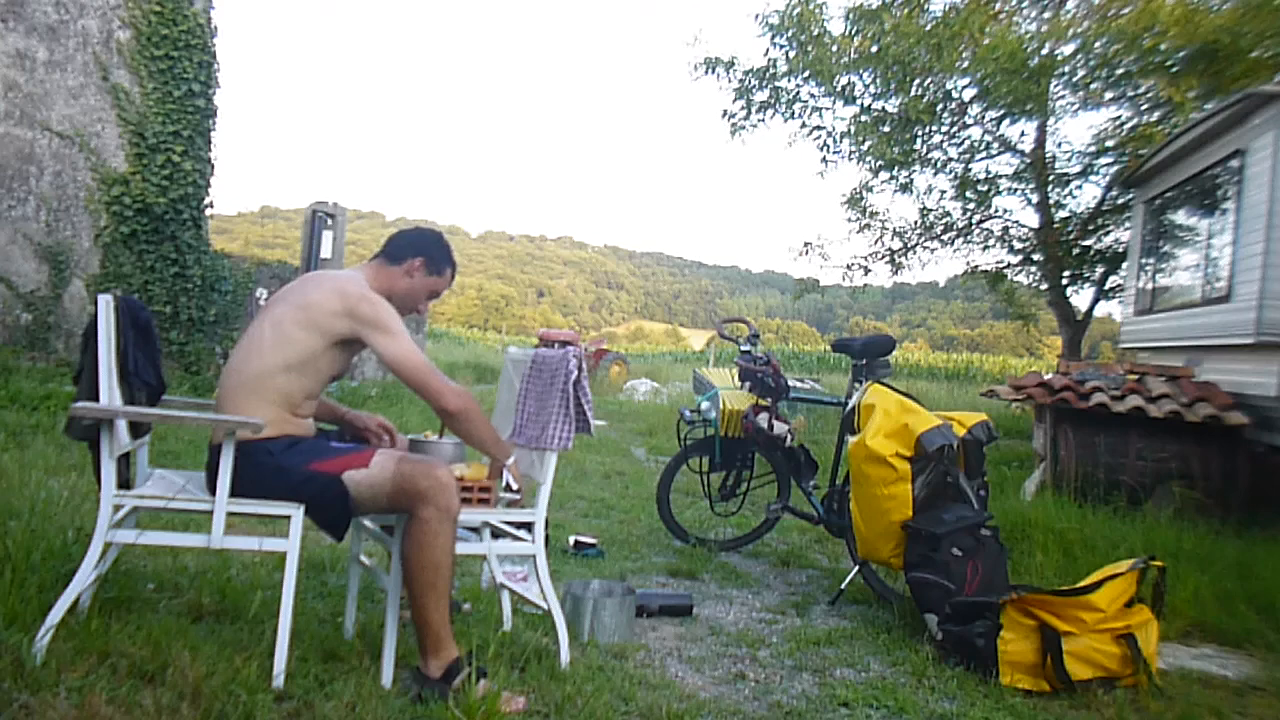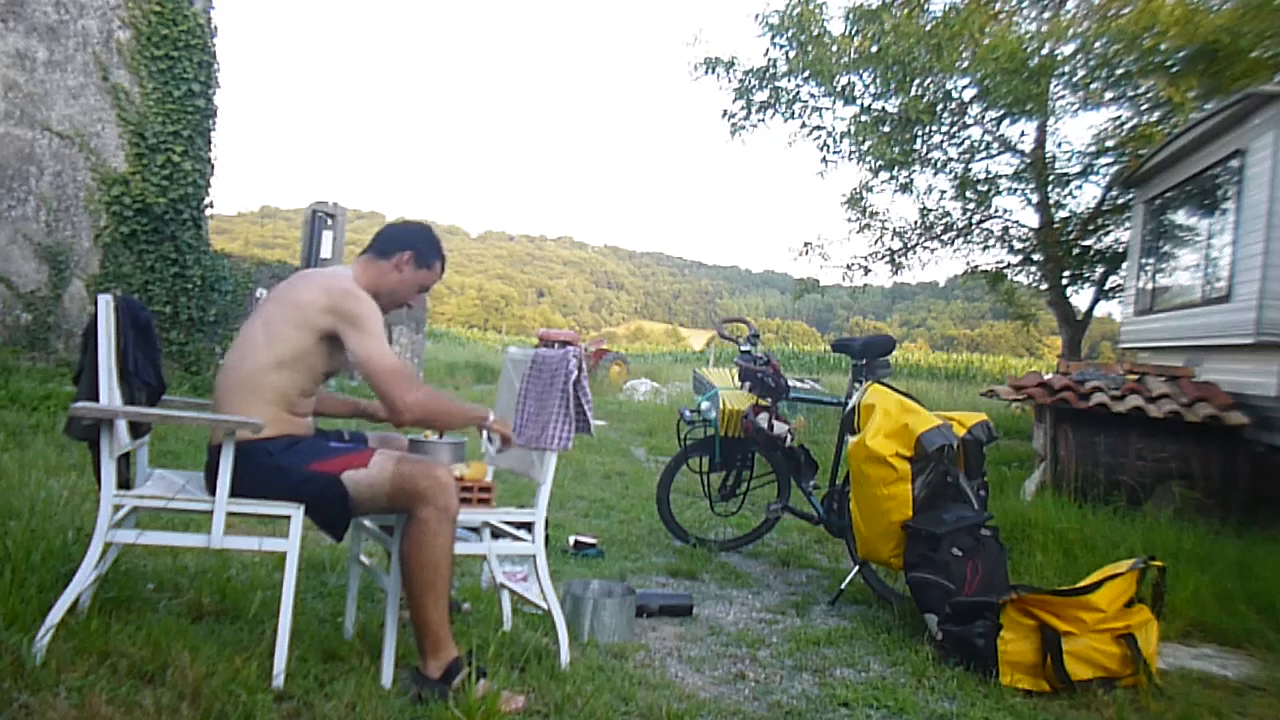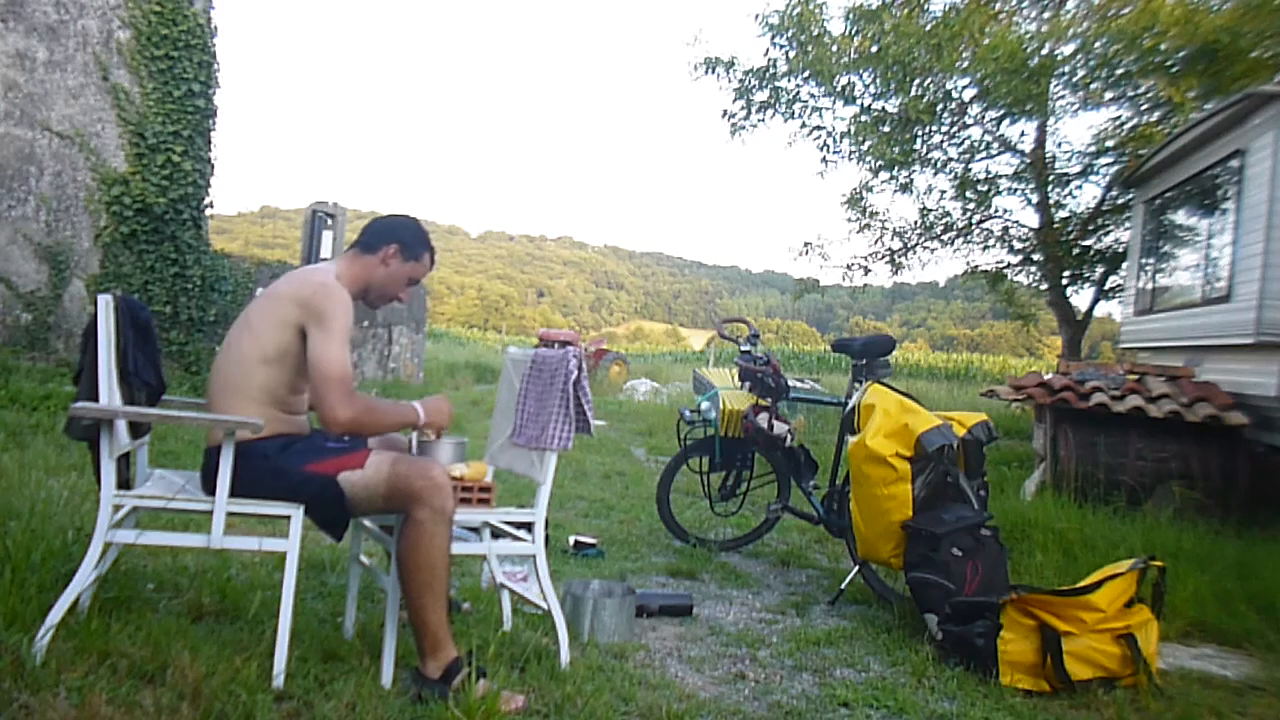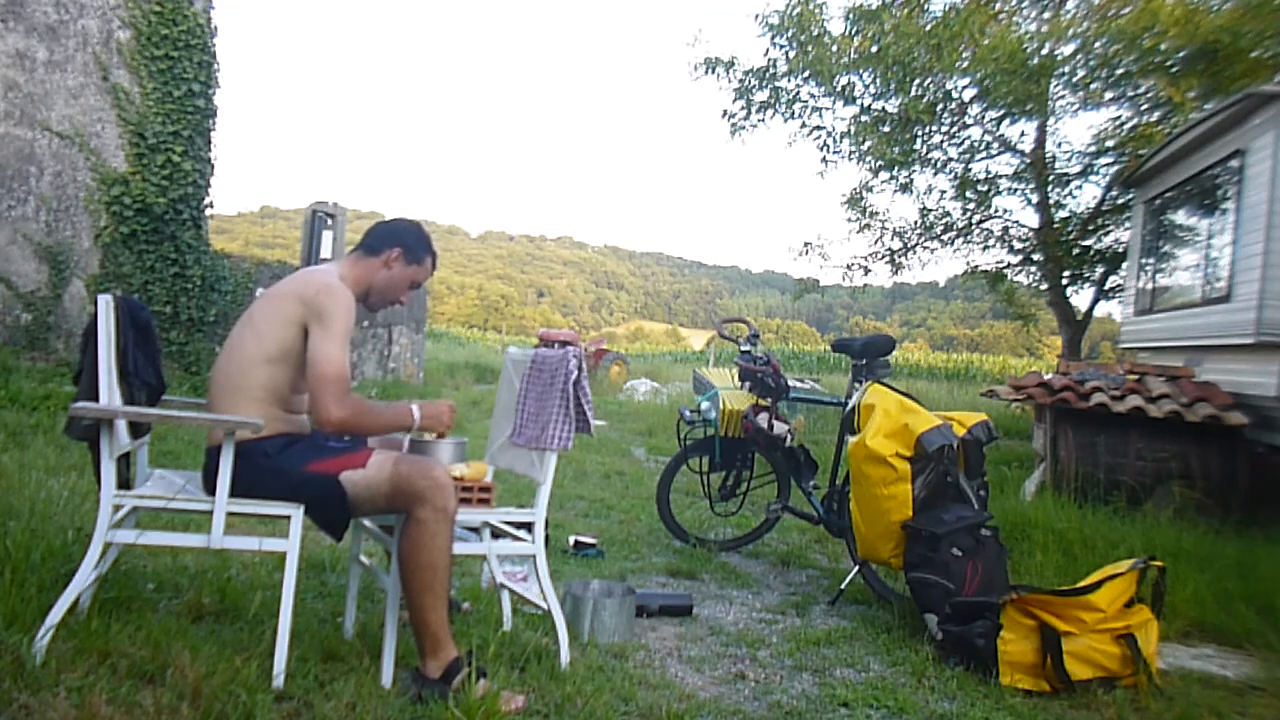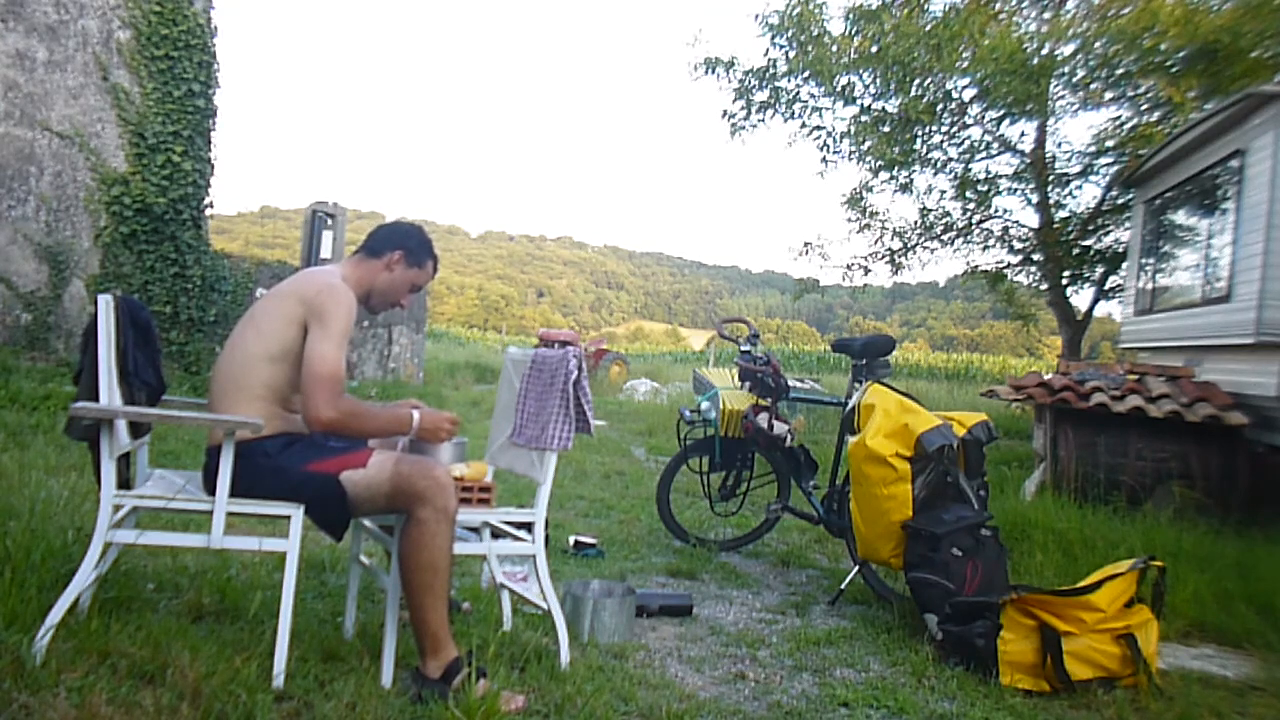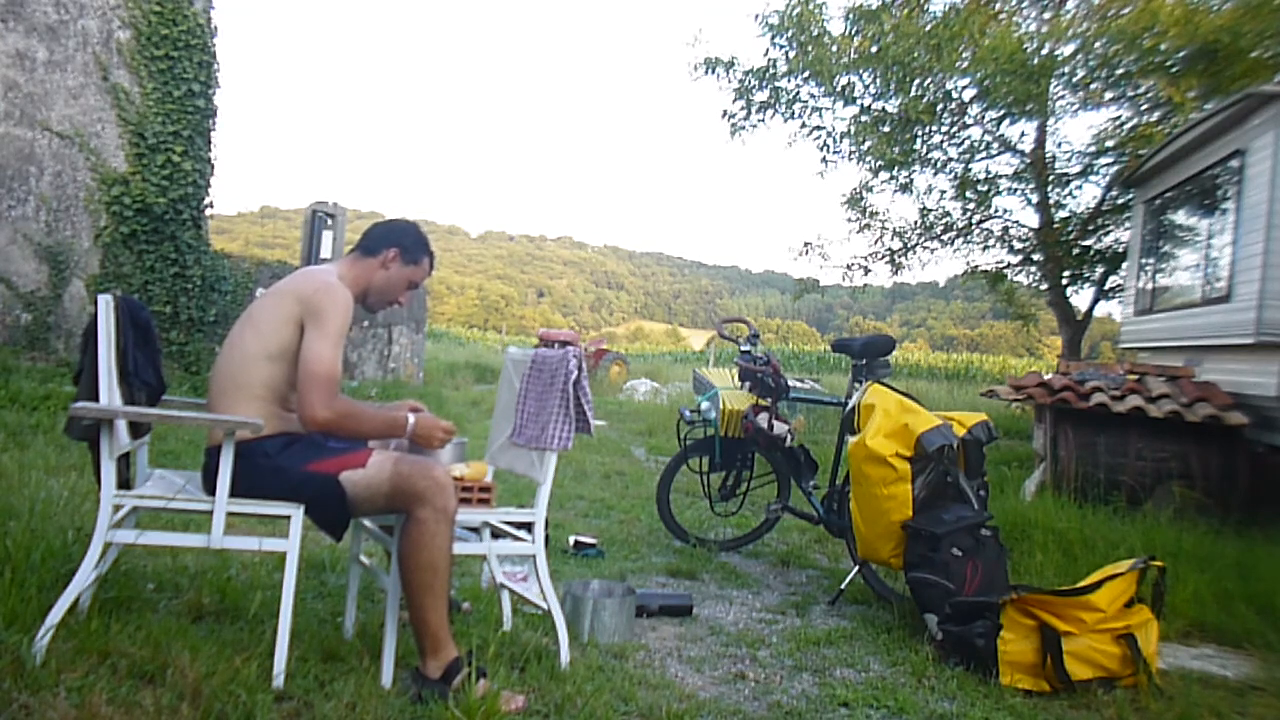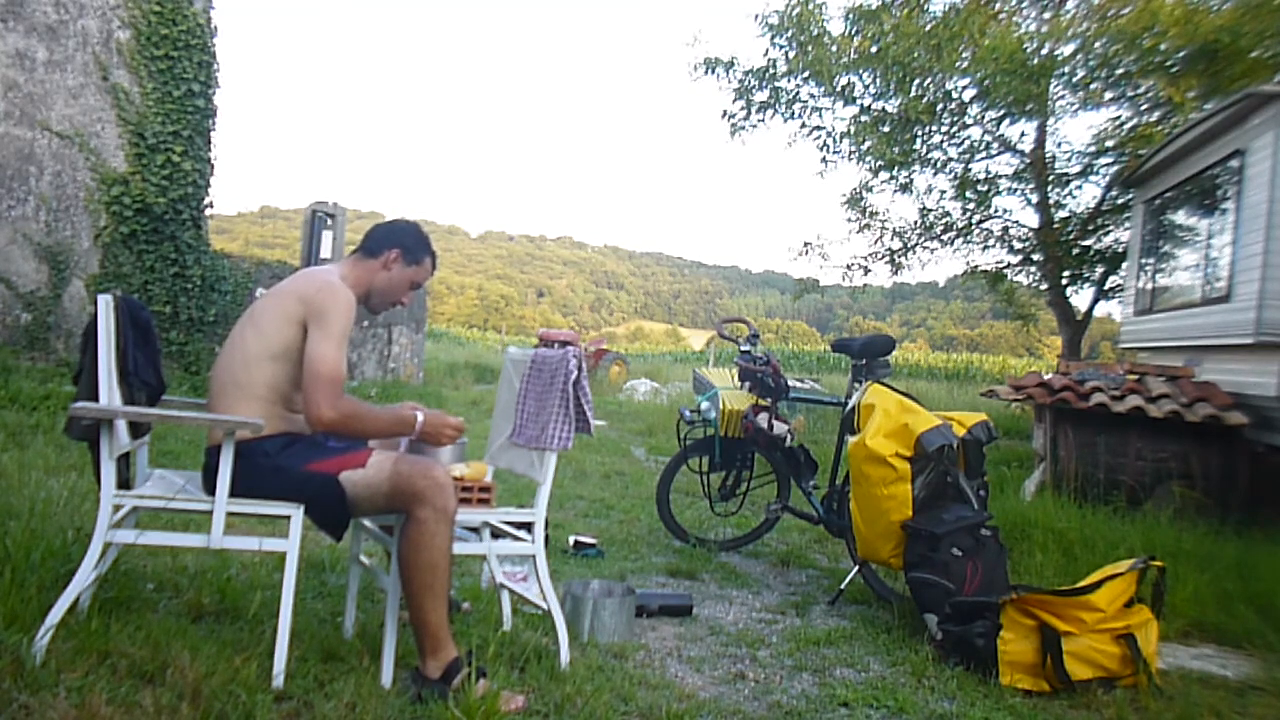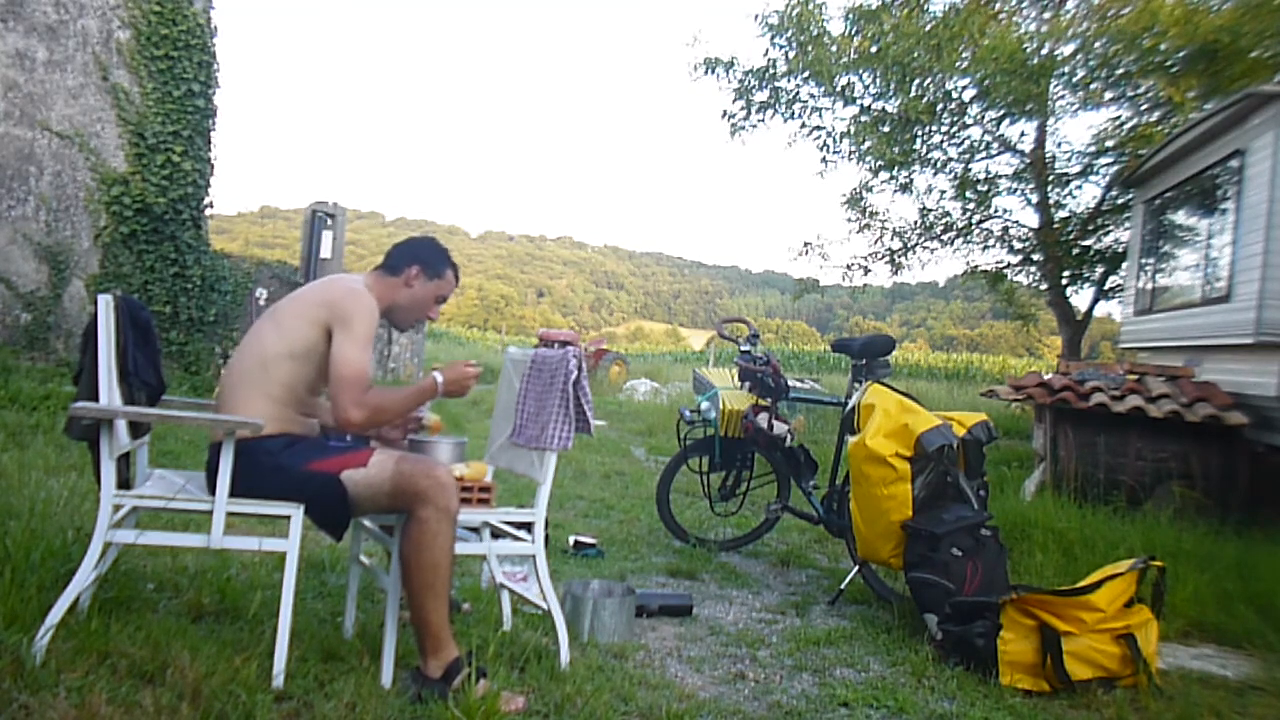
dt=0.5s
person 1, frame 1
left shoulder: (326, 286)
right shoulder: (362, 301)
right elbow: (449, 400)
left wrist: (346, 417)
right wrist: (504, 458)
left hip: (262, 447)
right hip: (264, 456)
left knee: (407, 456)
right knee: (433, 485)
left ankle: (427, 594)
right ankle: (440, 669)
person 1, frame 2
left shoulder: (318, 284)
right shoulder: (349, 299)
right elbow: (410, 403)
left wrist: (369, 408)
right wrist: (483, 416)
left hip: (264, 446)
right hip: (261, 457)
left knee: (403, 449)
right knee: (433, 484)
left ankle: (426, 594)
right ankle: (439, 669)
person 1, frame 3
left shoulder: (313, 284)
right shoulder: (328, 294)
right elbow: (340, 415)
left wrist: (402, 415)
right wrist: (418, 412)
left hip: (262, 447)
right hip: (256, 458)
left knee: (403, 457)
right knee: (427, 485)
left ankle: (426, 595)
right ankle: (439, 669)
person 1, frame 4
left shoulder: (314, 284)
right shoulder: (332, 293)
right elbow: (333, 413)
left wrist: (395, 412)
right wrist: (414, 415)
left hip: (262, 448)
right hip: (258, 456)
left knee: (404, 460)
right knee: (430, 484)
left ankle: (426, 595)
right ankle: (439, 669)
person 1, frame 5
left shoulder: (316, 285)
right shoulder: (334, 293)
right elbow: (324, 413)
left wrist: (391, 414)
right wrist: (412, 422)
left hip: (258, 449)
right hip: (259, 457)
left knee: (399, 459)
right knee: (431, 485)
left ankle: (426, 595)
right ankle: (439, 669)
person 1, frame 6
left shoulder: (313, 285)
right shoulder: (331, 292)
right elbow: (319, 412)
left wrist: (387, 415)
right wrist: (406, 427)
left hip: (257, 449)
right hip: (259, 457)
left knee: (391, 454)
right knee: (430, 485)
left ankle: (425, 595)
right ankle: (439, 670)
person 1, frame 7
left shoulder: (316, 285)
right shoulder: (333, 293)
right elbow: (326, 412)
left wrist: (392, 417)
right wrist: (414, 423)
left hip: (255, 450)
right hip: (259, 457)
left knee: (396, 456)
right knee: (430, 485)
left ankle: (425, 593)
right ankle: (439, 669)
person 1, frame 8
left shoulder: (339, 295)
right shoulder: (357, 299)
right elbow: (352, 412)
left wrist: (377, 429)
right wrist: (436, 383)
left hip: (258, 450)
right hip: (262, 456)
left knee: (410, 468)
right knee: (432, 485)
left ankle: (427, 598)
right ankle: (440, 670)
